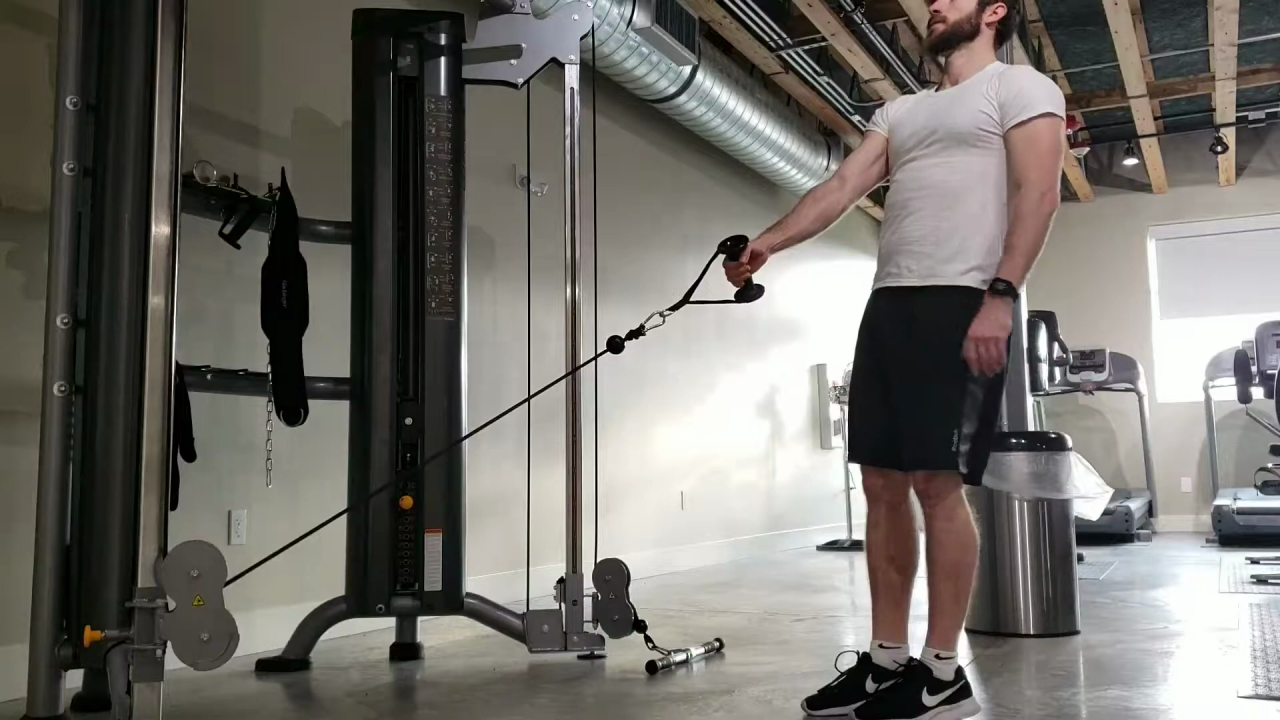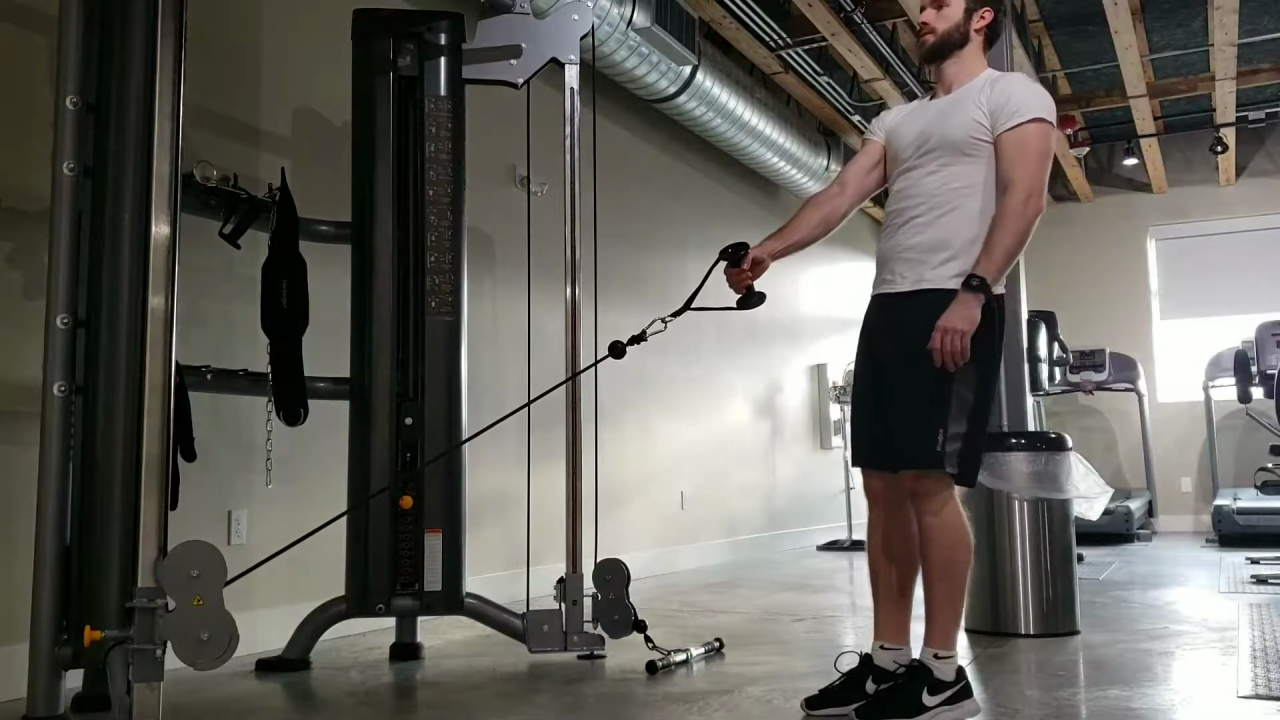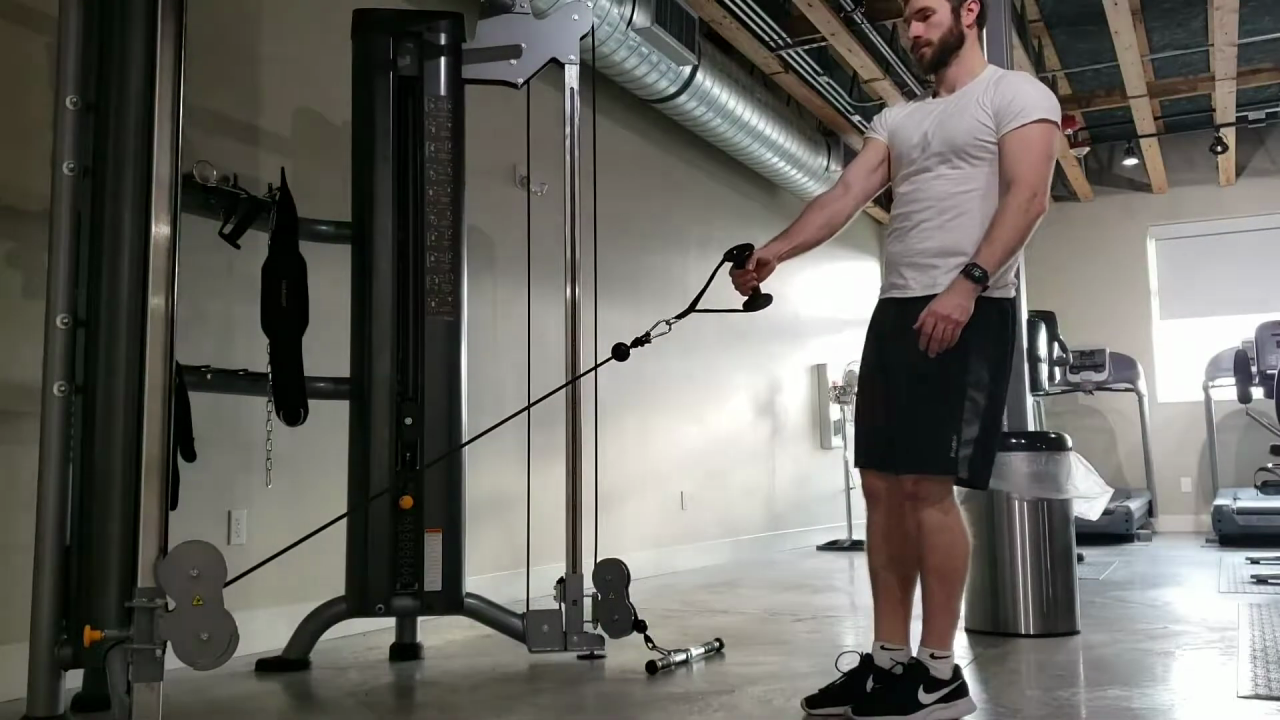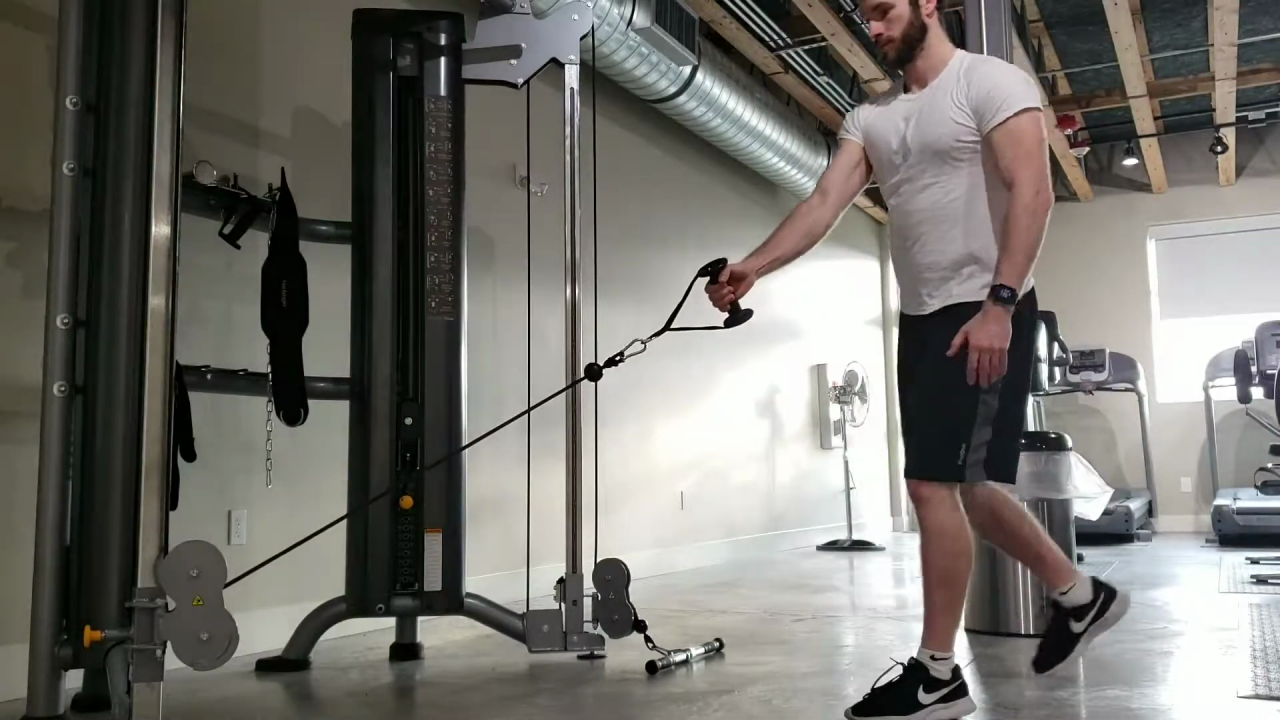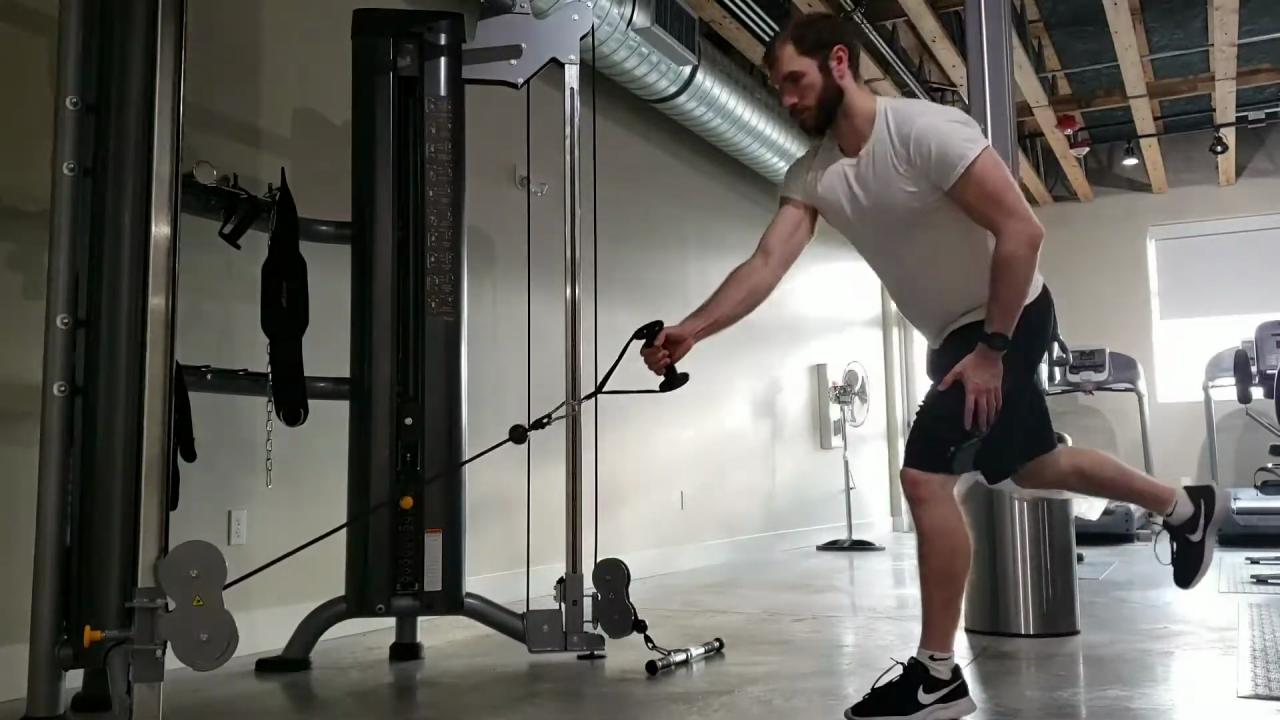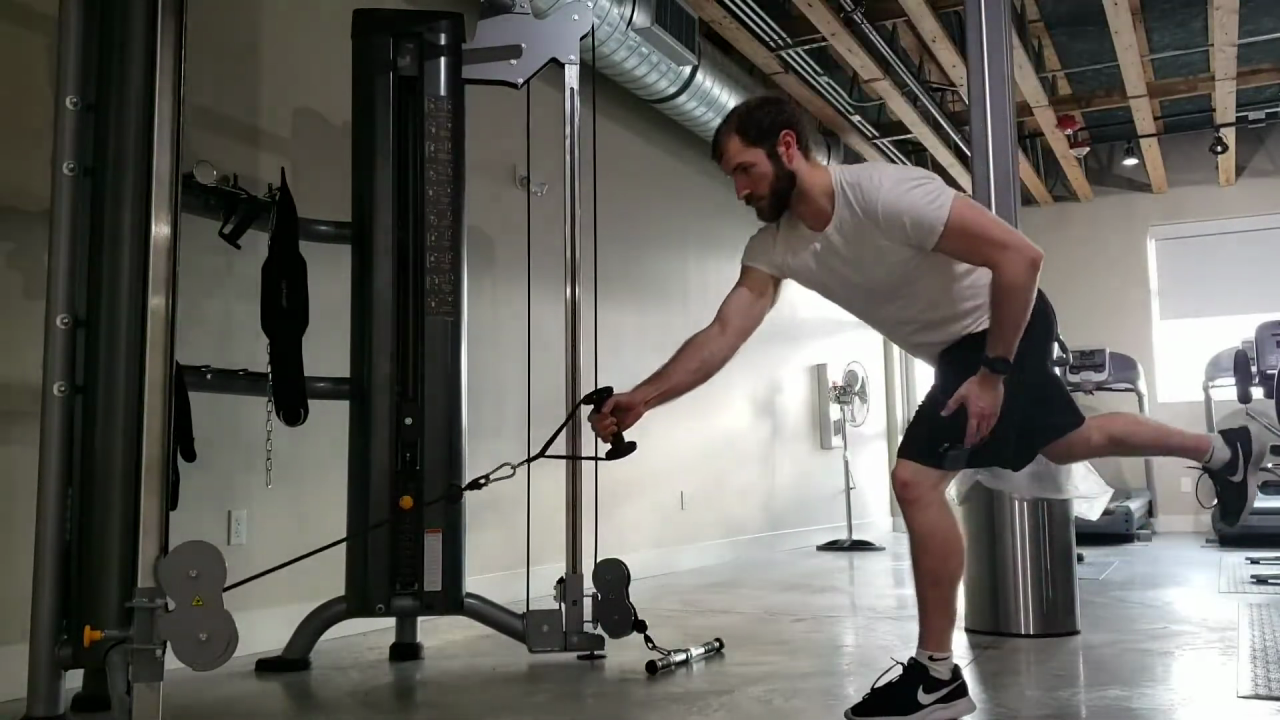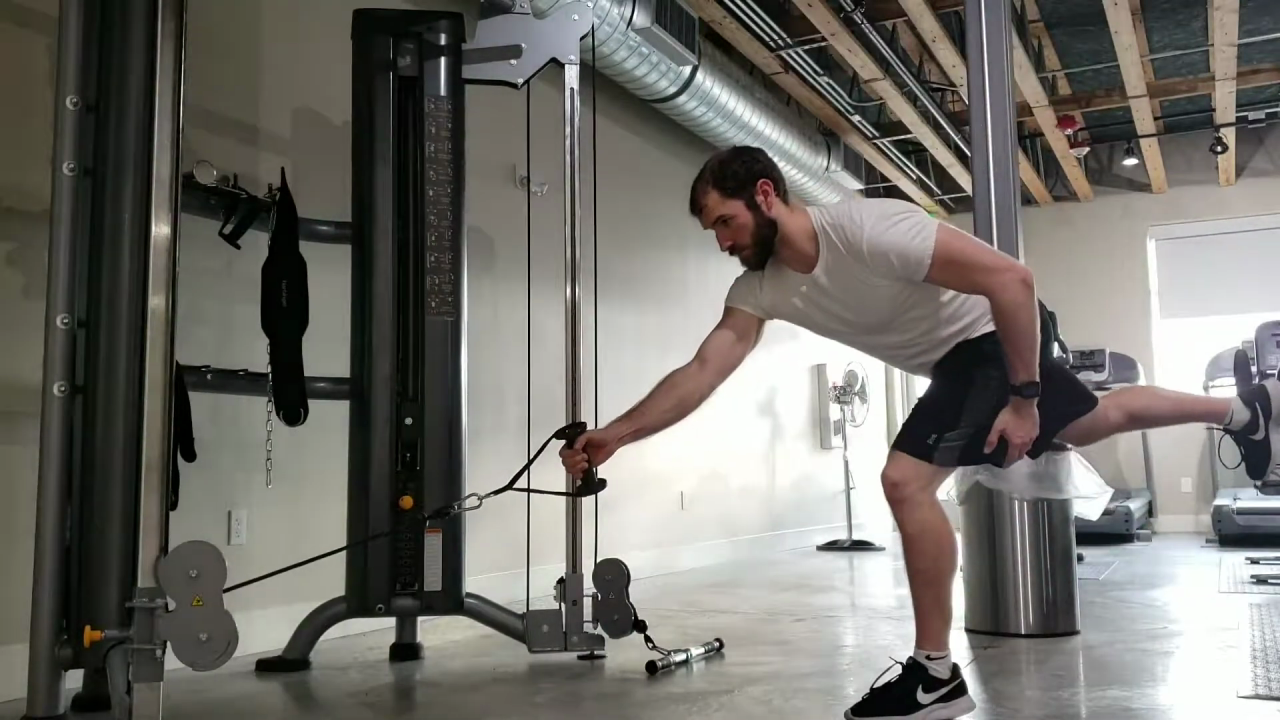
dt=0.7s
person 1, frame 1
left shoulder: (1021, 87)
right shoulder: (900, 111)
left elbow: (1038, 192)
right elbow: (842, 186)
left wrist: (1001, 295)
right wrist: (767, 242)
left hip: (962, 305)
right hip: (889, 304)
left knee: (937, 483)
right knee: (882, 483)
right ankle: (888, 659)
person 1, frame 2
left shoulder: (1012, 94)
right shoulder: (897, 119)
left elbow: (1024, 198)
right elbow: (841, 193)
left wrist: (974, 291)
right wrist: (768, 250)
left hip: (956, 309)
right hip: (888, 309)
left knee: (927, 483)
right knee: (882, 484)
right ankle: (889, 660)
person 1, frame 3
left shoulder: (1016, 94)
right shoulder: (898, 118)
left elbow: (1027, 197)
right elbow: (846, 194)
left wrist: (969, 282)
right wrist: (774, 251)
left hip: (967, 311)
right hip: (895, 312)
left knee: (926, 485)
right knee: (882, 485)
right ankle: (889, 659)
person 1, frame 4
left shoulder: (990, 82)
right shoulder: (871, 115)
left elbow: (1032, 194)
right elbow: (824, 201)
left wrist: (1000, 303)
right wrist: (751, 267)
left hip: (983, 313)
right hip: (920, 317)
left knee: (935, 484)
right knee: (963, 482)
right ankle: (1080, 595)
person 1, frame 5
left shoulder: (926, 130)
right shoulder: (810, 175)
left elbow: (1021, 232)
right elbow: (765, 264)
left wrist: (993, 348)
right wrist: (692, 330)
left hip: (1005, 319)
right hip: (954, 334)
left knee: (925, 476)
right knee: (1034, 465)
right ankle: (1186, 508)
person 1, frame 6
left shoulder: (887, 194)
right shoulder: (773, 248)
left elbow: (1020, 256)
right elbow: (722, 335)
left wrist: (993, 374)
right wrist: (641, 398)
left hip: (1002, 328)
right hip: (957, 348)
left knee: (915, 478)
right knee: (1073, 441)
right ankle: (1222, 450)
person 1, frame 7
left shoulder: (870, 230)
right shoulder: (759, 290)
left elbow: (1012, 279)
right elbow: (701, 374)
left wrist: (1022, 398)
right wrist: (613, 436)
left hip: (998, 336)
right hip: (958, 357)
left knee: (906, 479)
right knee: (1093, 421)
